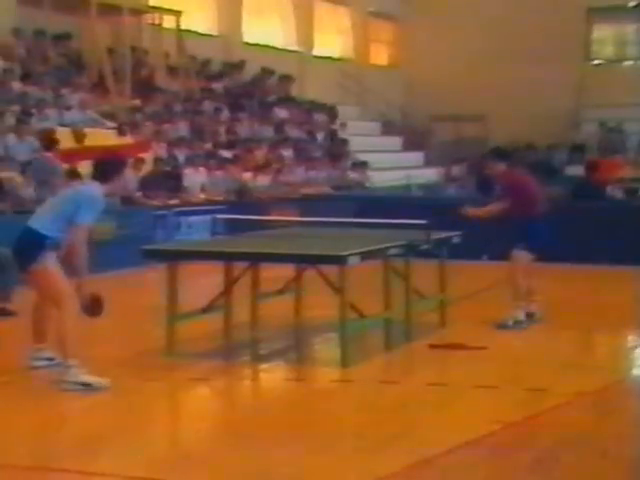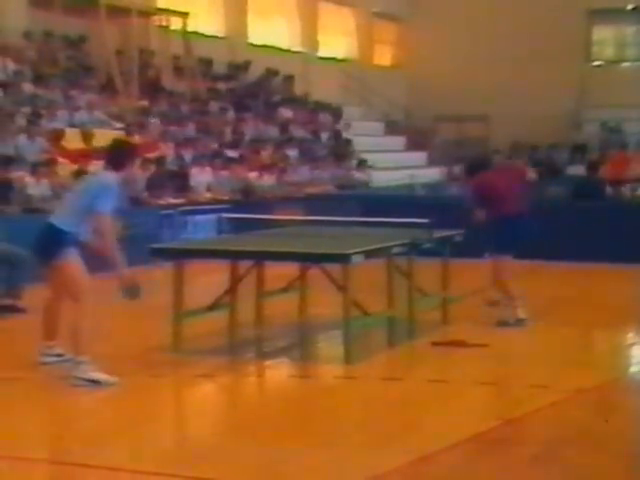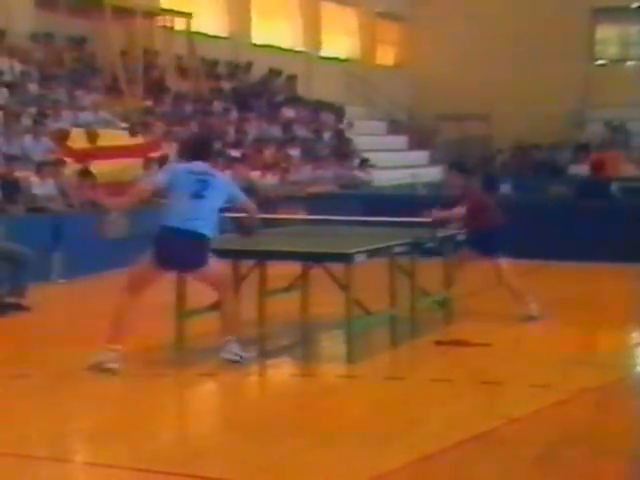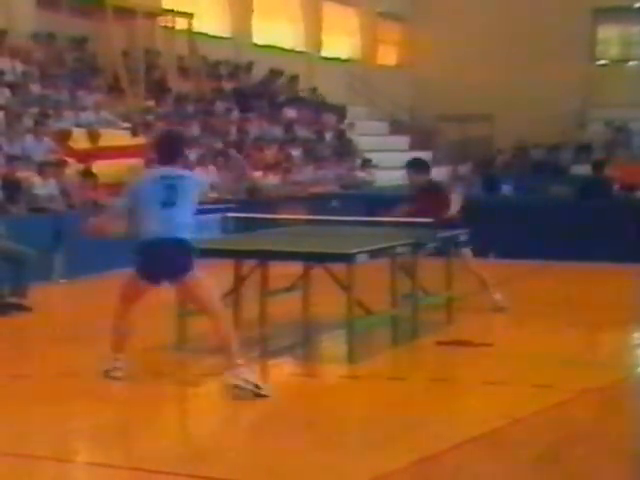
dt=1s
person 1, frame 1
left shoulder: (83, 190)
right shoulder: (93, 197)
right elbow: (78, 242)
right wrist: (82, 280)
left hip: (28, 241)
right hip: (37, 246)
left knee: (46, 296)
right knee: (68, 304)
left ankle: (39, 352)
right ankle: (72, 372)
person 1, frame 2
left shoulder: (96, 180)
right shoulder: (108, 186)
right elbow: (104, 232)
left wrist: (96, 247)
right wrist: (120, 266)
left hip: (49, 236)
right hip: (59, 242)
left knee: (59, 294)
right knee: (83, 301)
left ankle: (50, 348)
right ankle: (82, 367)
person 1, frame 3
left shoulder: (174, 170)
right shoulder: (222, 180)
left elbow: (144, 189)
right elbow: (250, 209)
left wrist: (115, 204)
right wrist: (253, 220)
left hip: (167, 241)
right hip: (197, 247)
left knee: (129, 294)
right knee: (226, 288)
left ankle: (112, 353)
right ankle: (230, 346)
person 1, frame 4
left shoulder: (141, 182)
right shoulder: (194, 180)
left elbow: (114, 217)
left wrist: (96, 224)
left hip: (150, 252)
right hip: (179, 253)
left knee: (124, 303)
right knee: (218, 315)
left ankle: (117, 363)
right ankle: (239, 372)
person 2, frame 1
left shoulder: (510, 178)
right shoulder: (516, 176)
left elbow: (500, 207)
right elbow: (504, 205)
left wrist: (475, 212)
right wrist: (483, 210)
left hip: (530, 225)
right hip: (534, 224)
left knee: (516, 270)
right knee: (525, 270)
left ankle: (519, 316)
right ankle: (532, 309)
person 2, frame 2
left shoulder: (479, 183)
right shoulder: (508, 168)
left elbow: (481, 216)
right elbow: (529, 177)
left wrist: (479, 215)
left hip: (505, 222)
right hip: (517, 218)
left knee: (500, 271)
right knee: (500, 264)
left ankle: (519, 313)
right ankle: (501, 297)
person 2, frame 3
left shoulder: (471, 193)
right shoulder: (462, 194)
left elbow: (460, 212)
right elbow: (463, 219)
left wrist: (437, 215)
left hip: (492, 234)
right hip: (478, 234)
left knee: (504, 276)
right knee: (455, 263)
left ankle: (530, 306)
person 2, frame 4
left shoulder: (435, 187)
right shoulder: (417, 193)
left elbow: (456, 200)
left wrist: (452, 211)
left hip: (450, 228)
left knee: (471, 265)
left ankle: (494, 294)
